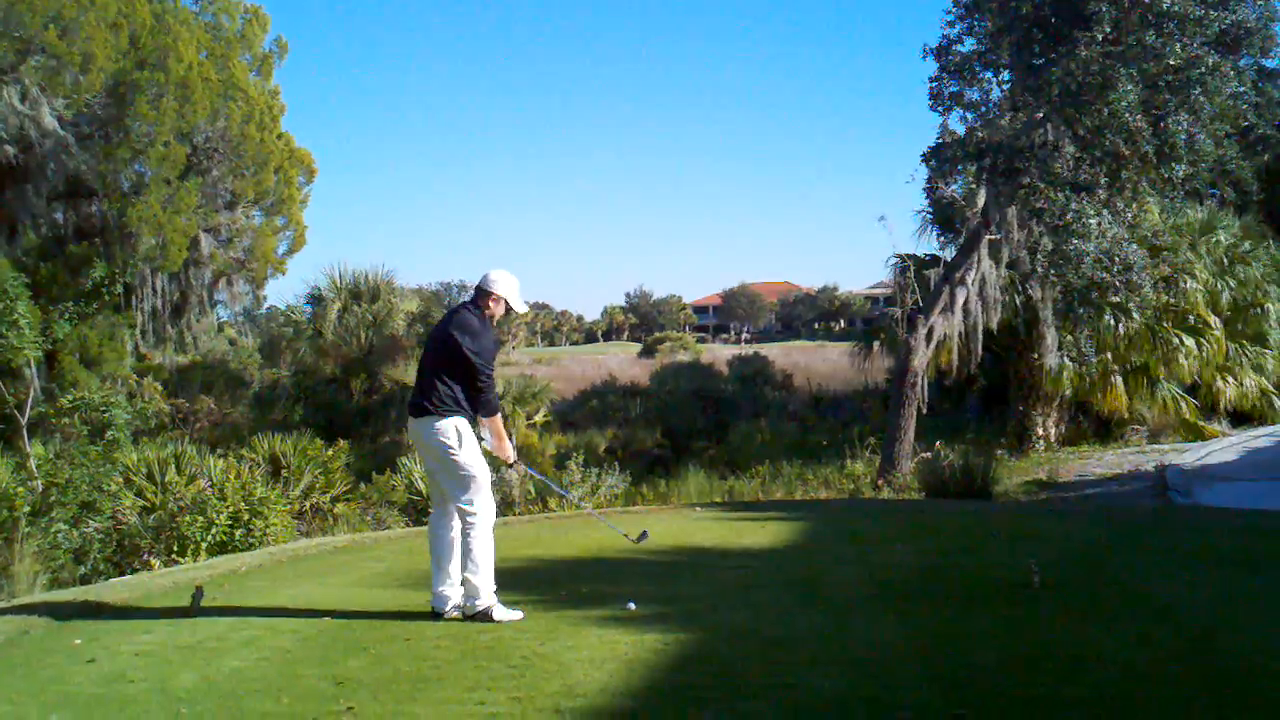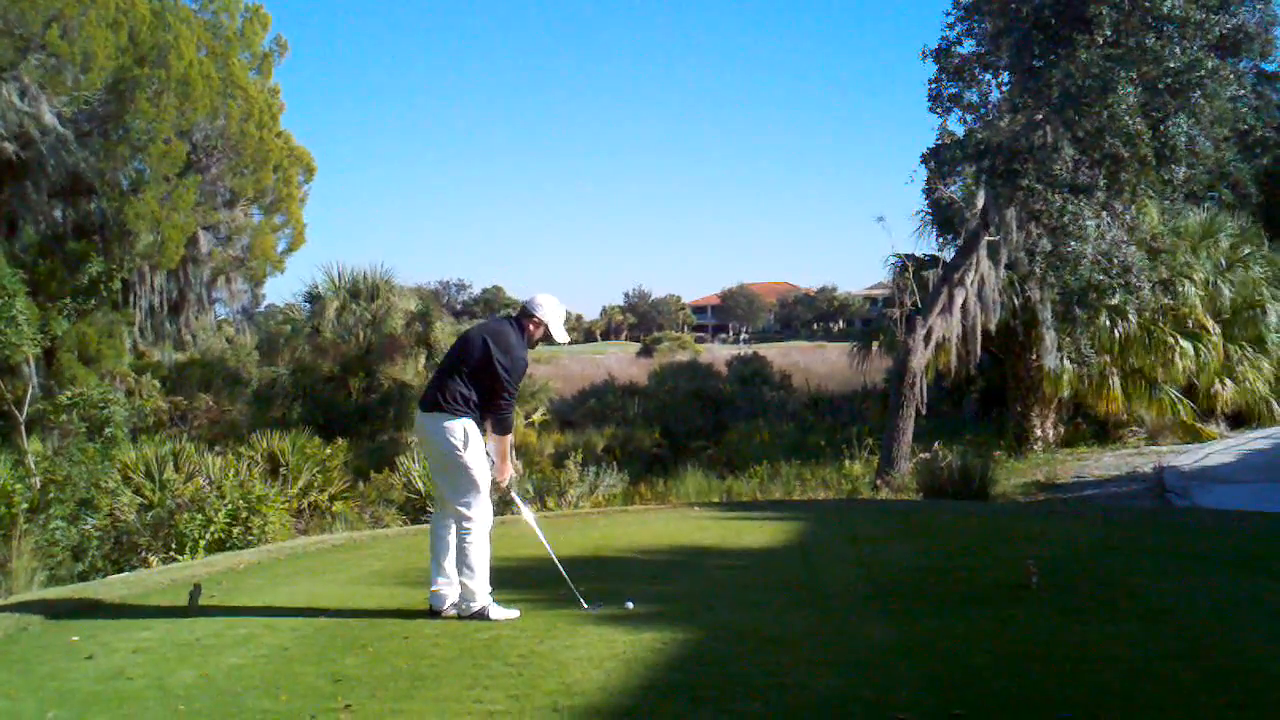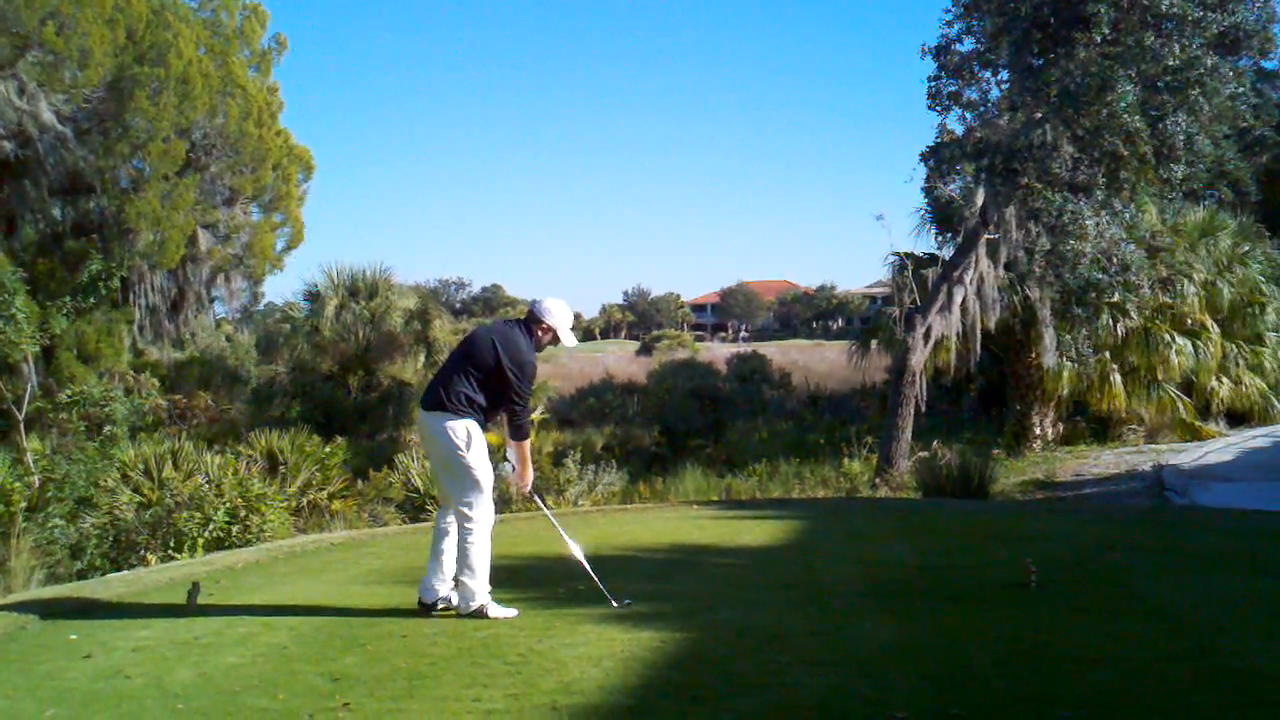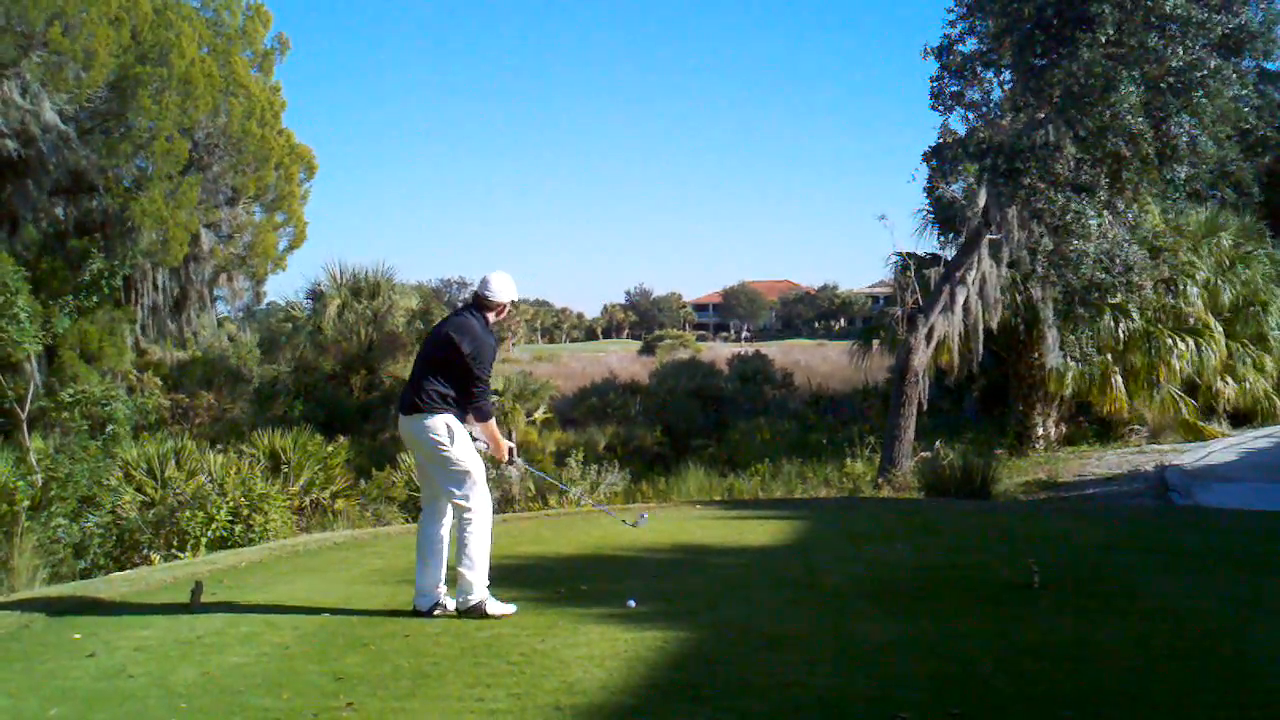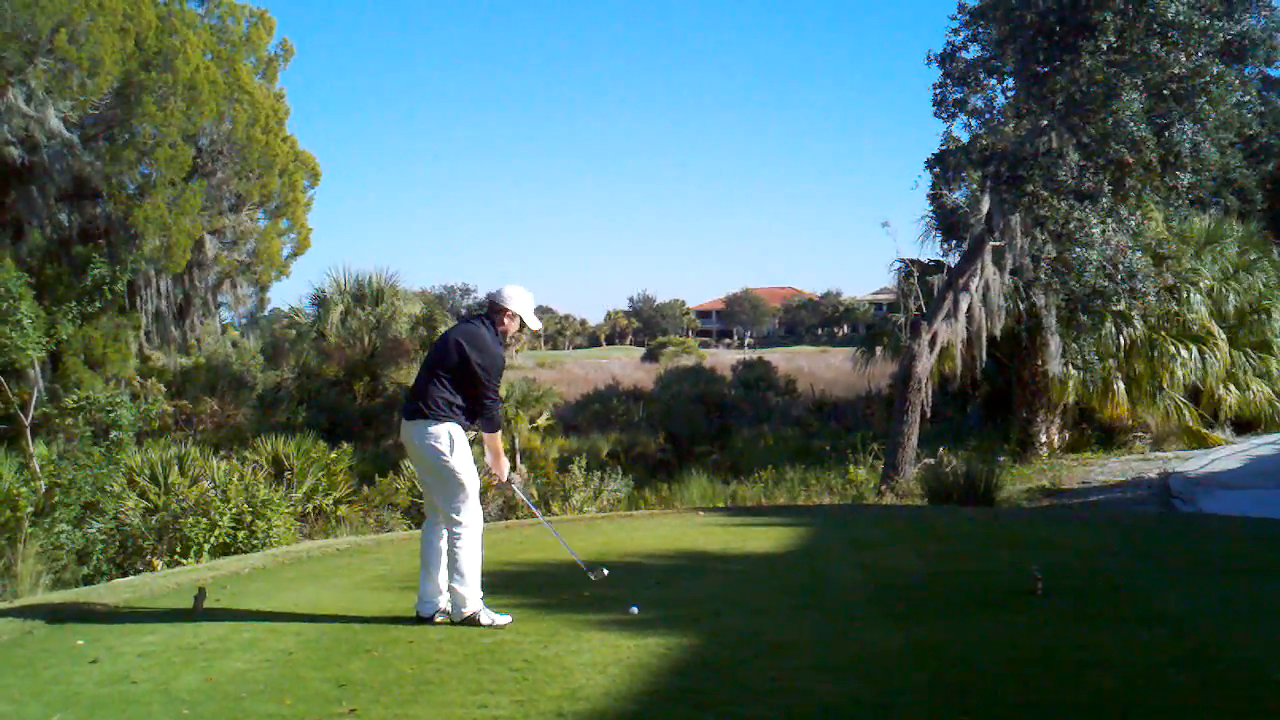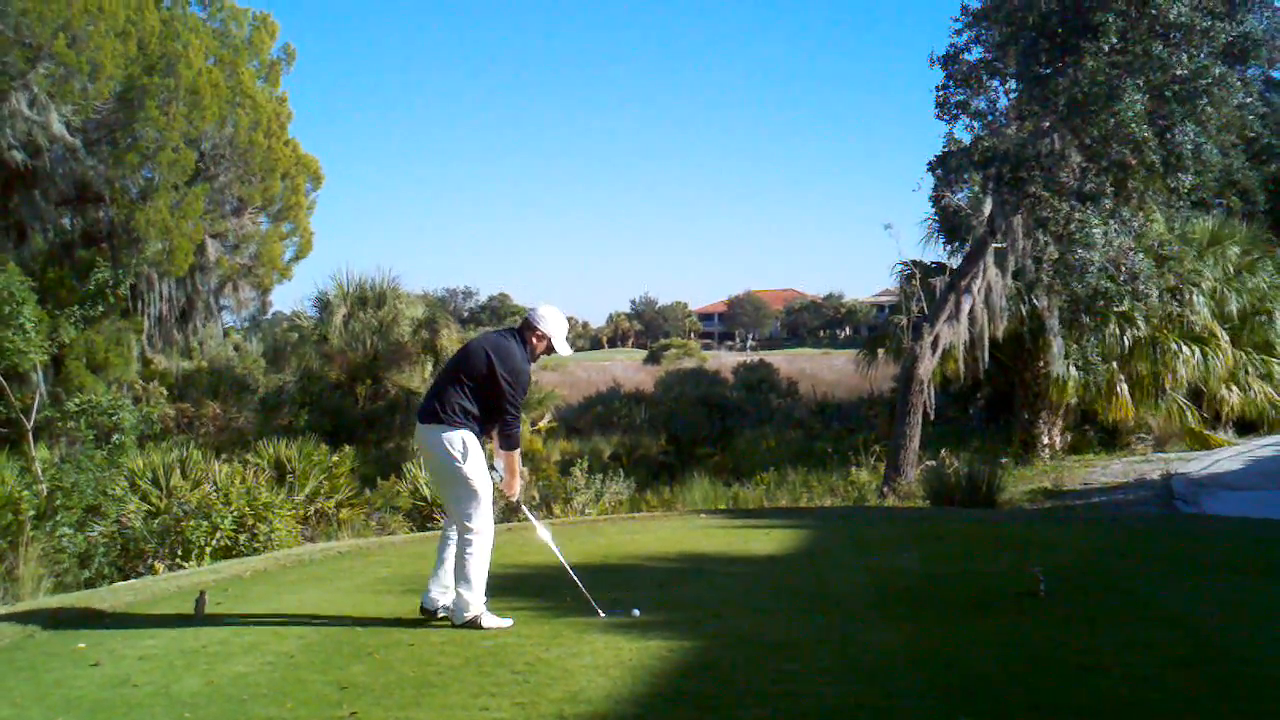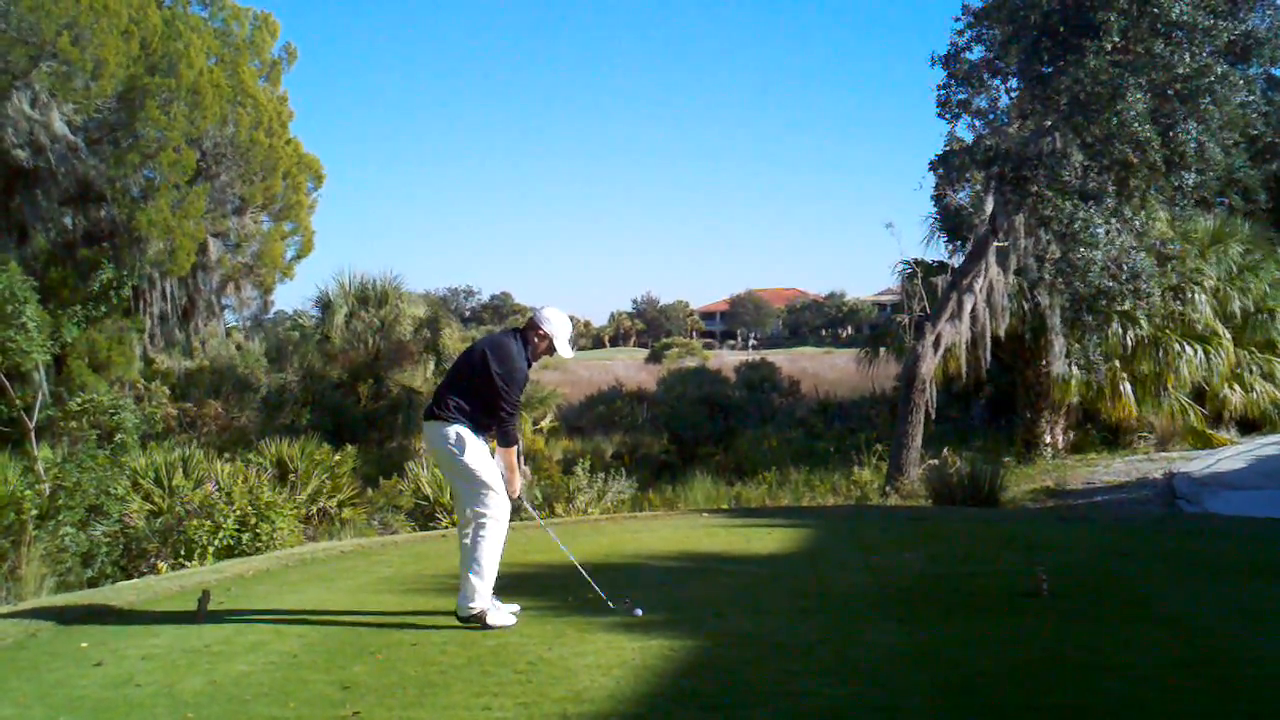
dt=0.7s
person 1, frame 1
left shoulder: (455, 319)
right shoulder: (477, 331)
right elbow: (484, 393)
left wrist: (489, 434)
right wrist: (501, 440)
left hip: (424, 422)
right hip: (447, 424)
left knee: (445, 511)
right knee: (479, 511)
left ankle: (446, 599)
right ankle: (480, 601)
person 1, frame 2
left shoulder: (493, 329)
right shoulder: (513, 349)
right elbow: (502, 411)
left wrist: (493, 450)
right wrist: (504, 461)
left hip: (431, 419)
right hip: (454, 424)
left knee: (448, 511)
right knee: (475, 515)
left ankle: (444, 597)
right ankle: (475, 603)
person 1, frame 3
left shoulder: (500, 330)
right shoulder: (522, 355)
right elbow: (518, 416)
left wrist: (511, 452)
right wrist: (524, 467)
left hip: (433, 417)
right hip: (456, 423)
left knee: (451, 509)
right knee: (477, 513)
left ankle: (435, 592)
right ankle: (475, 600)
person 1, frame 4
left shoulder: (455, 322)
right shoulder: (480, 337)
right elbow: (478, 399)
left wrist: (486, 435)
right wrist: (497, 442)
left hip: (414, 419)
right hip: (437, 421)
left knee: (436, 509)
right knee: (476, 505)
left ankle: (428, 597)
right ankle: (474, 596)
person 1, frame 5
left shoulder: (467, 331)
right shoulder: (488, 347)
right elbow: (489, 407)
left wrist: (488, 448)
right wrist: (498, 457)
left hip: (417, 426)
right hip: (439, 430)
left knee: (439, 518)
right knee: (466, 519)
left ankle: (432, 604)
right ankle: (467, 607)
person 1, frame 6
left shoulder: (495, 342)
right shoulder: (515, 362)
right elbow: (509, 424)
left wrist: (500, 457)
right wrist: (513, 475)
left hip: (431, 429)
right hip: (452, 435)
left knee: (458, 519)
right knee: (477, 524)
left ankle: (437, 599)
right ankle: (468, 611)
person 1, frame 7
left shoulder: (504, 343)
right shoulder: (512, 359)
left elbow: (499, 414)
right elbow: (506, 421)
left wrist: (505, 464)
right wrist: (512, 472)
left hip: (451, 429)
right hip: (455, 431)
left knee: (475, 515)
right knee: (494, 509)
left ankle: (479, 597)
right ankle: (475, 604)
